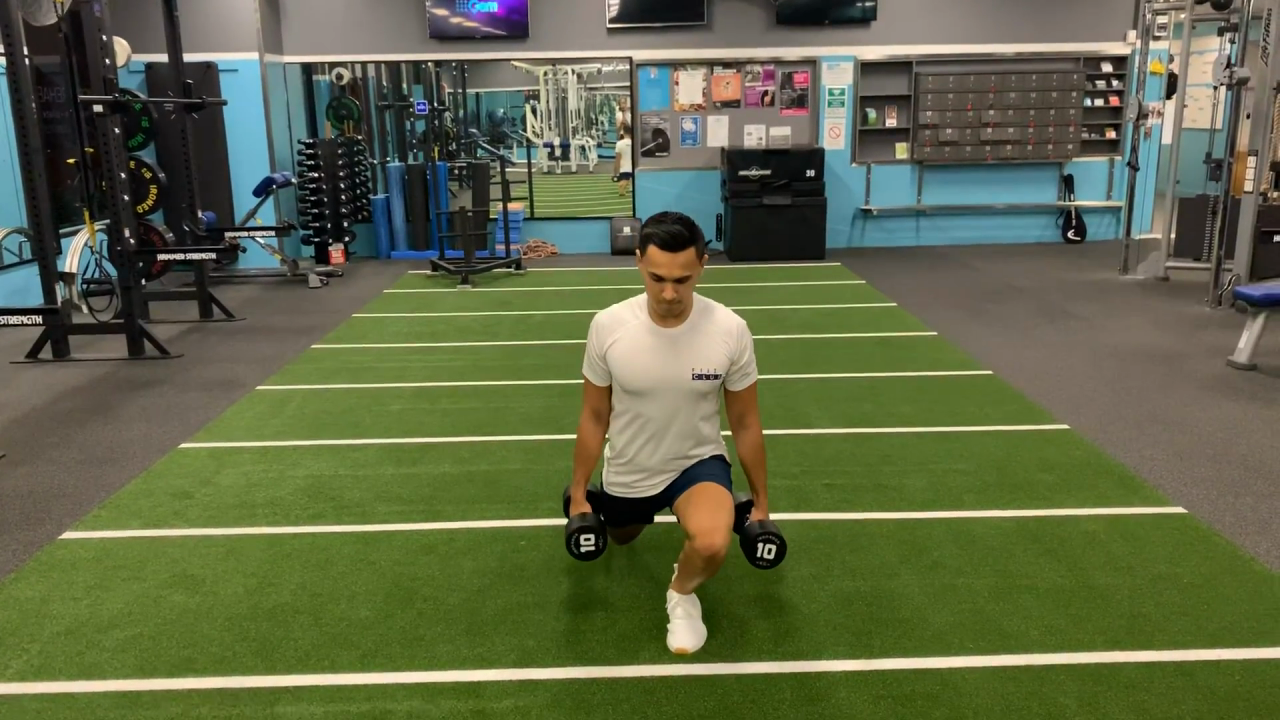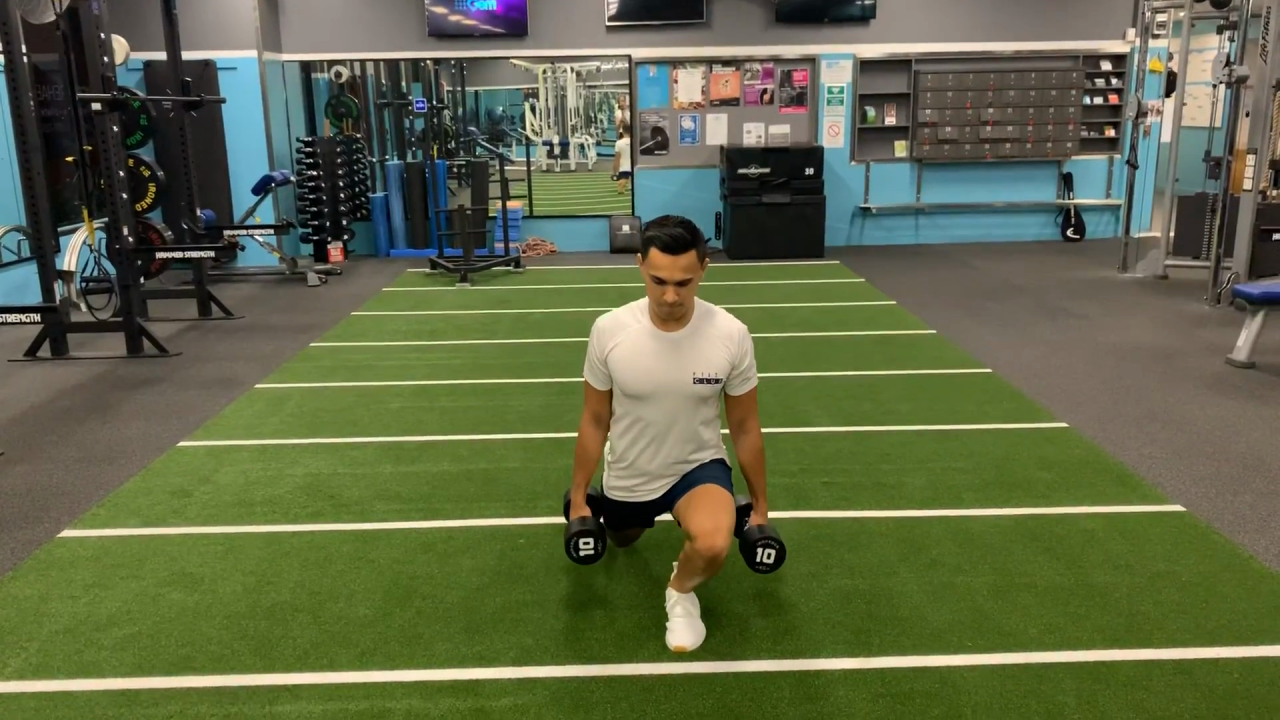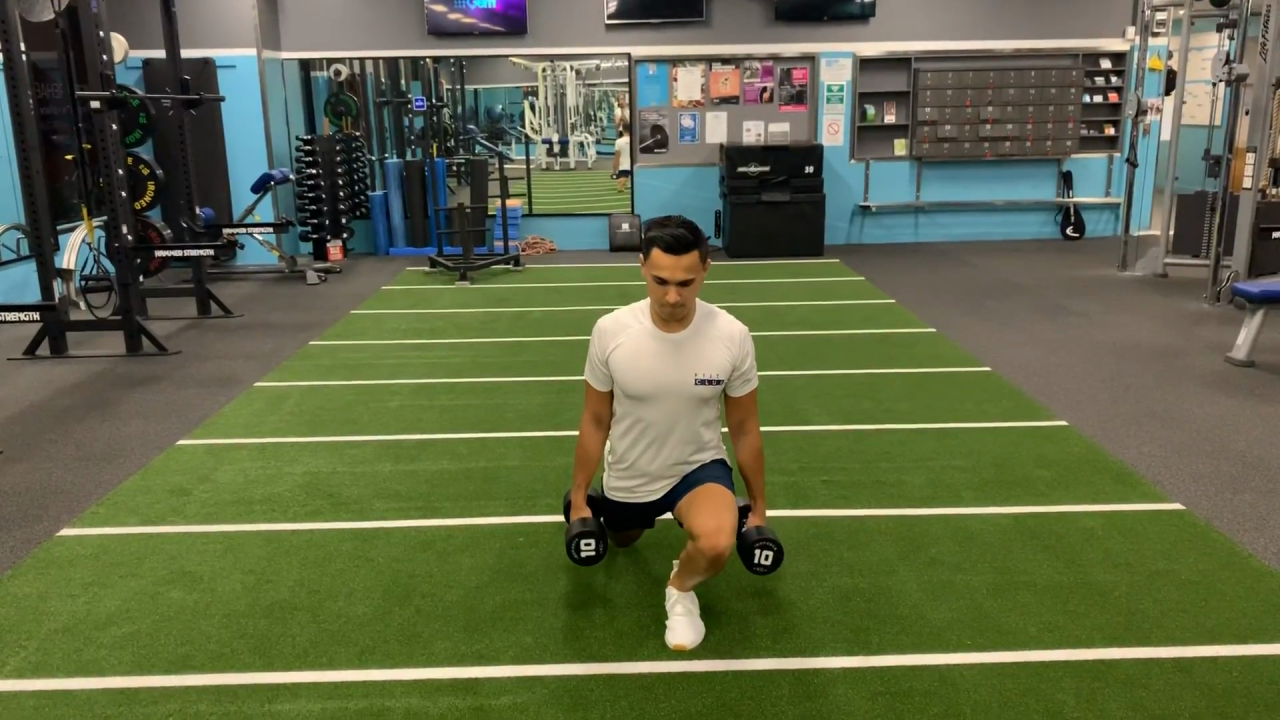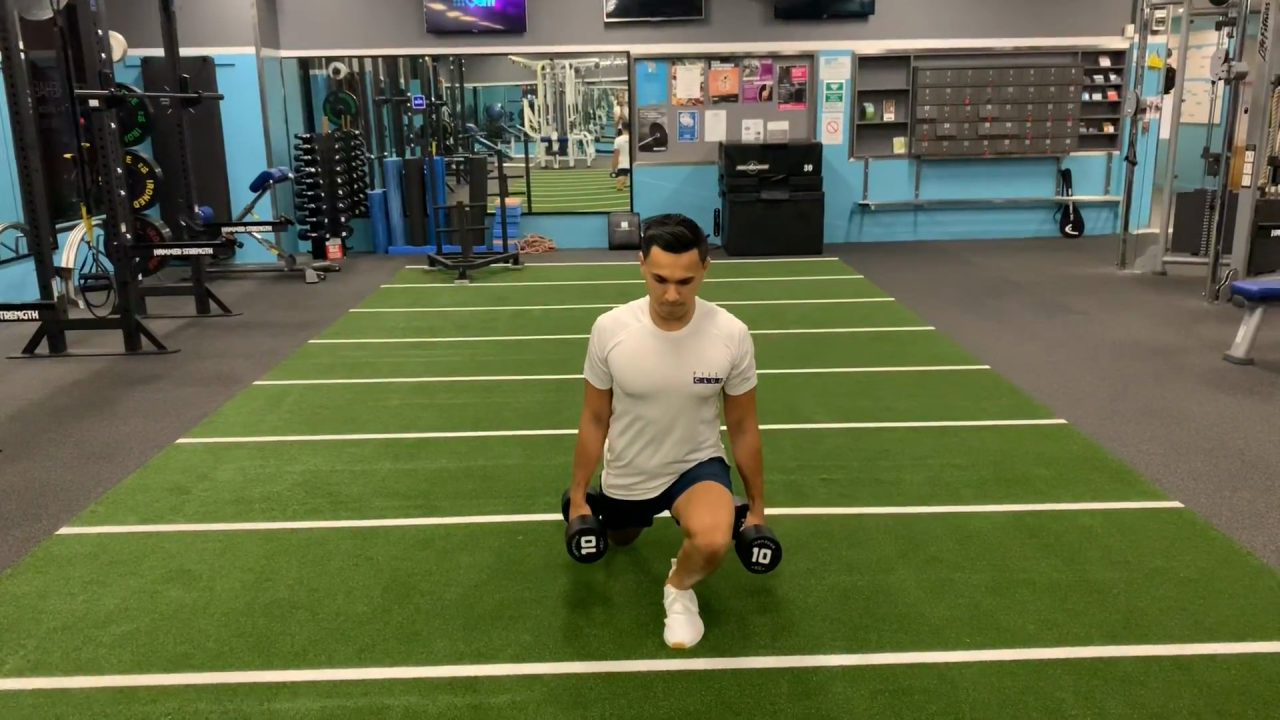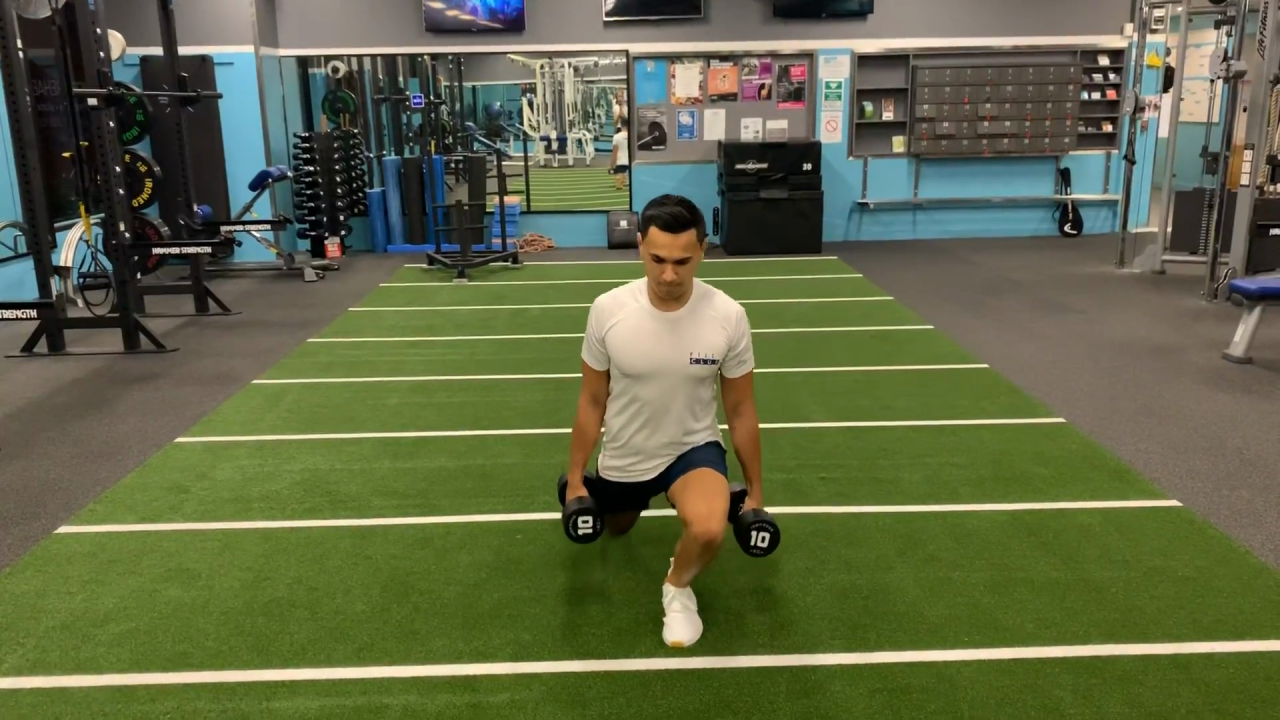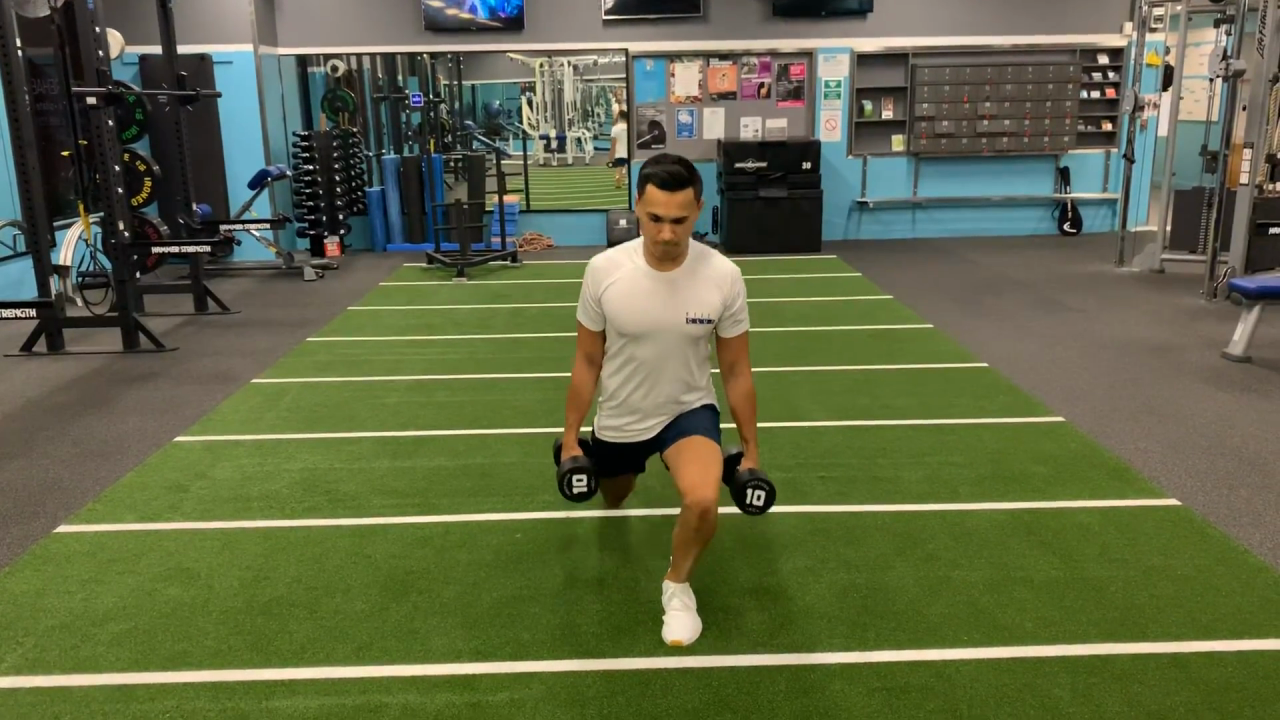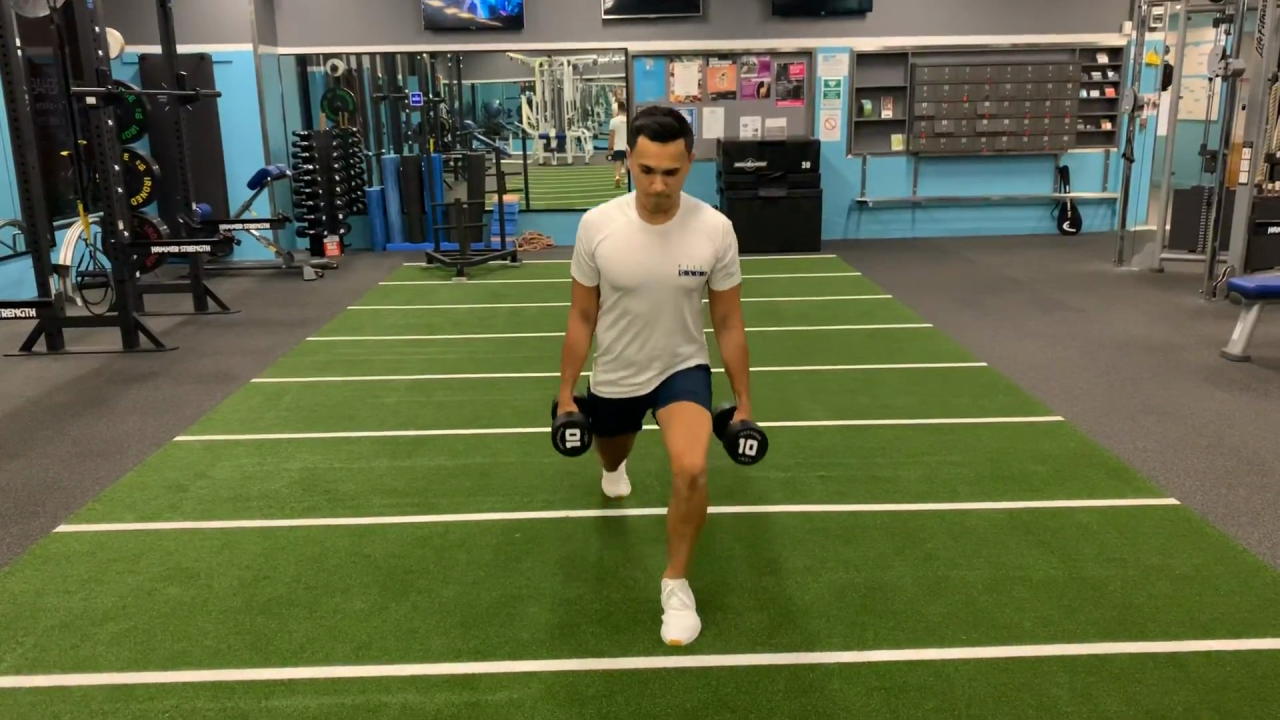
dt=0.2s
person 1, frame 1
left shoulder: (731, 330)
right shoulder: (608, 326)
left elbow: (745, 423)
right elbow: (594, 416)
left wrist: (760, 501)
right wrist: (578, 493)
left hip: (698, 462)
right hip: (628, 472)
left knee: (712, 544)
right knee: (622, 538)
left ankle: (681, 592)
right ankle: (637, 513)
person 1, frame 2
left shoulder: (731, 335)
right shoulder: (609, 331)
left elbow: (745, 427)
right elbow: (595, 421)
left wrist: (760, 505)
right wrist: (578, 497)
left hip: (698, 466)
right hip: (628, 476)
left knee: (713, 545)
right knee: (622, 542)
left ankle: (681, 590)
right ankle: (640, 514)
person 1, frame 3
left shoulder: (733, 337)
right shoulder: (611, 331)
left elbow: (745, 429)
right elbow: (595, 422)
left wrist: (759, 507)
right wrist: (578, 498)
left hip: (699, 466)
right hip: (629, 478)
left knee: (717, 543)
right knee: (623, 541)
left ankle: (681, 588)
person 1, frame 4
left shoulder: (731, 335)
right shoulder: (610, 329)
left elbow: (743, 428)
right elbow: (595, 420)
left wrist: (757, 505)
right wrist: (578, 495)
left hip: (697, 465)
right hip: (627, 475)
left knee: (713, 540)
right knee: (620, 540)
left ankle: (680, 587)
right ankle: (640, 512)
person 1, frame 5
left shoulder: (728, 316)
right shoulder: (608, 310)
left elbow: (741, 410)
right elbow: (592, 401)
left wrist: (755, 489)
right wrist: (575, 477)
left hip: (694, 447)
right hip: (624, 458)
left knee: (709, 528)
right knee: (615, 529)
left ankle: (678, 586)
right ankle: (633, 500)
person 1, frame 6
left shoulder: (723, 276)
right shoulder: (604, 271)
left elbow: (737, 371)
right elbow: (587, 362)
left wrist: (751, 450)
right wrist: (569, 437)
left hip: (689, 409)
right hip: (619, 419)
left knee: (703, 500)
right knee: (612, 500)
left ankle: (677, 584)
right ankle: (627, 469)
person 1, frame 7
left shoulder: (715, 229)
right shoulder: (597, 225)
left elbow: (729, 324)
right elbow: (581, 317)
left wrist: (743, 402)
right wrist: (565, 392)
left hip: (683, 368)
right hip: (614, 377)
left knee: (691, 469)
right knee: (610, 459)
left ankle: (676, 582)
right ankle: (616, 466)
